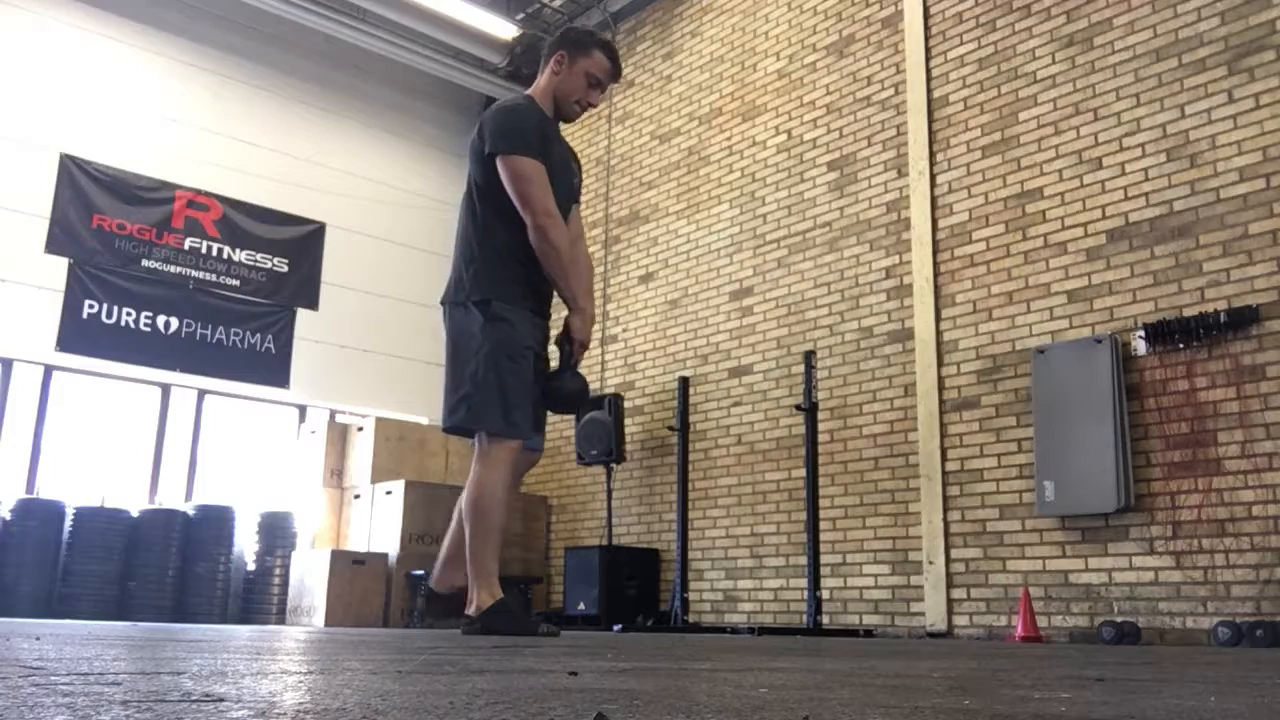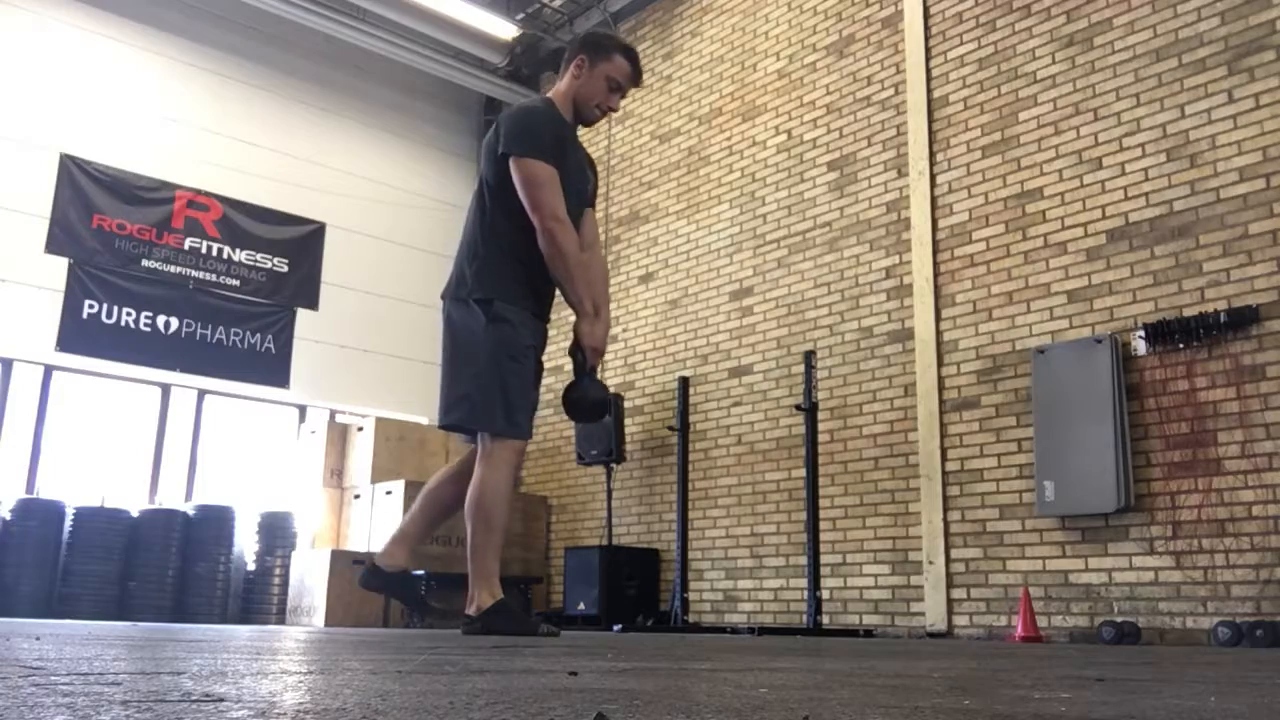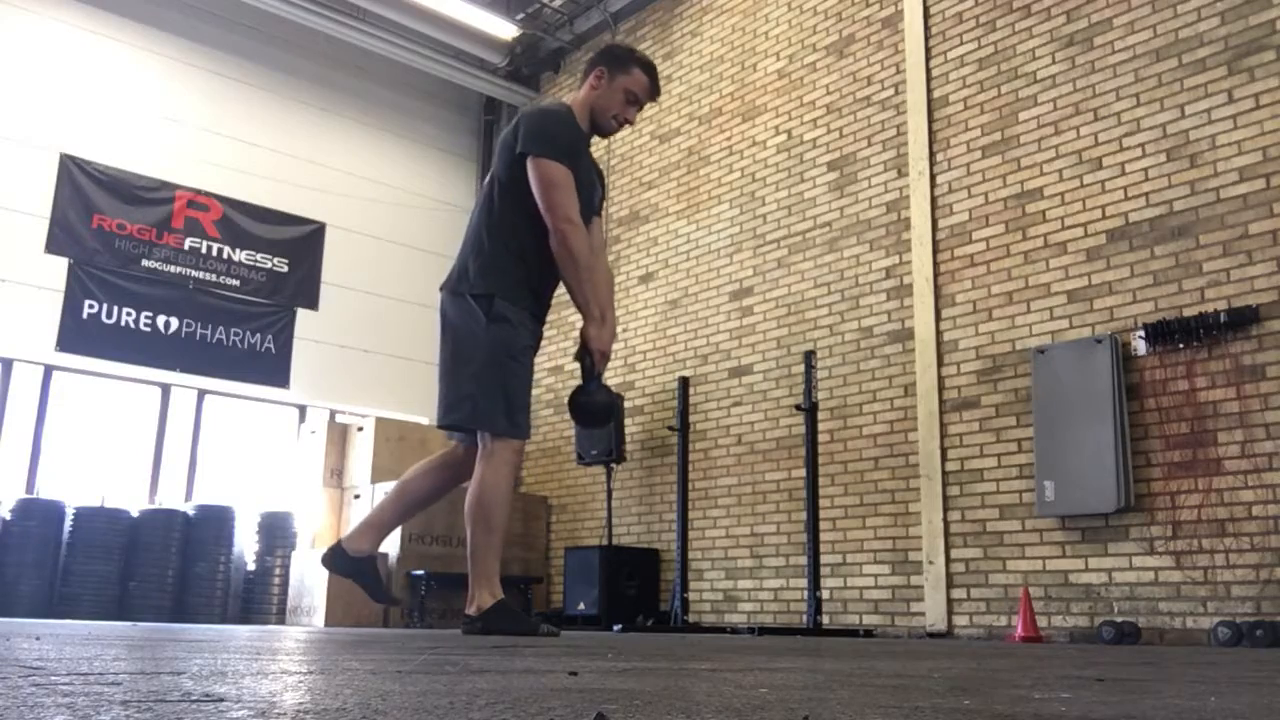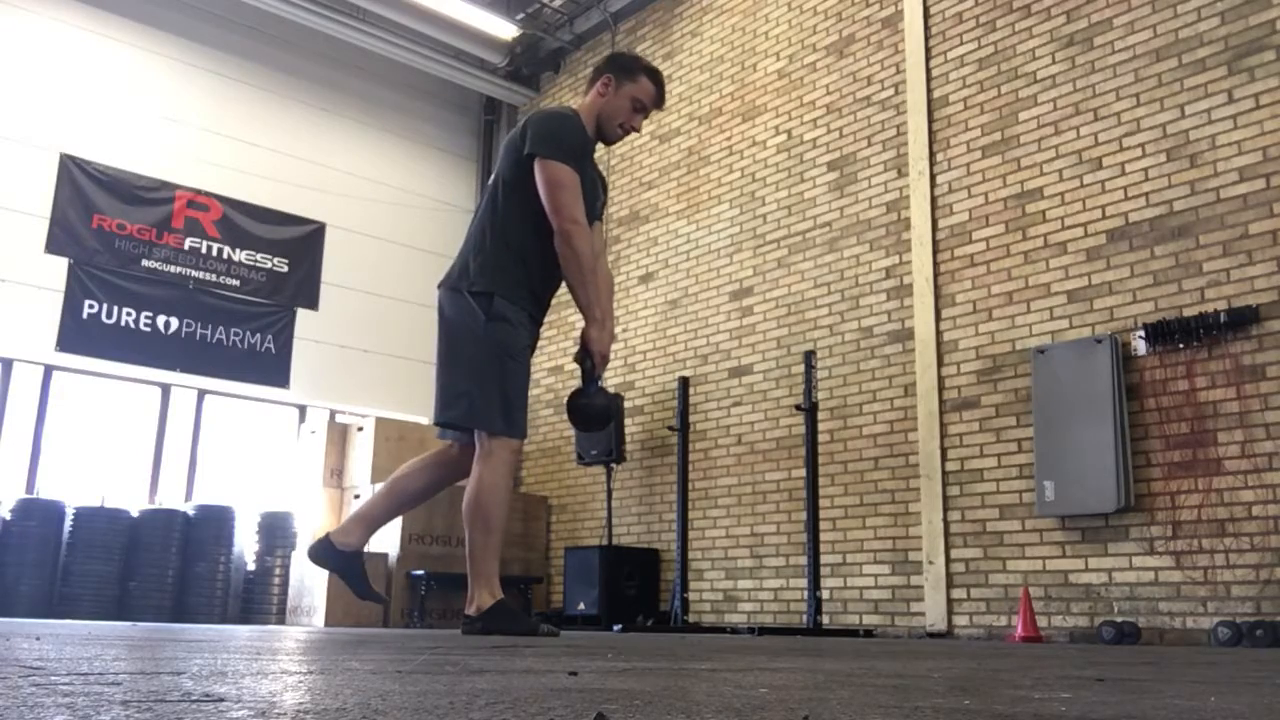
dt=0.3s
person 1, frame 1
left shoulder: (559, 150)
right shoulder: (512, 120)
left elbow: (574, 240)
right elbow: (541, 224)
left wrist: (584, 313)
right wrist: (578, 311)
left hip: (519, 311)
right hip: (493, 305)
left knee: (516, 450)
right knee: (503, 446)
left ankle: (449, 583)
right ankle: (485, 602)
person 1, frame 2
left shoulder: (580, 160)
right shoulder: (530, 123)
left elbow: (589, 249)
right elbow: (550, 228)
left wrist: (602, 321)
right wrist: (584, 316)
left hip: (518, 313)
right hip: (492, 303)
left knee: (491, 449)
right knee: (503, 446)
left ankle: (393, 559)
right ankle: (484, 602)
person 1, frame 3
left shoulder: (589, 170)
right shoulder: (547, 125)
left elbow: (595, 257)
right elbow: (562, 230)
left wrist: (606, 327)
right wrist: (592, 321)
left hip: (507, 309)
right hip: (490, 300)
left knee: (475, 449)
right knee: (502, 445)
left ankle: (357, 545)
right ankle: (485, 603)
person 1, frame 4
left shoulder: (591, 174)
right shoulder: (554, 128)
left elbow: (595, 261)
right elbow: (568, 232)
left wrist: (605, 329)
right wrist: (594, 324)
left hip: (502, 309)
right hip: (488, 299)
left knee: (471, 448)
right knee: (499, 444)
left ankle: (345, 540)
right ankle: (484, 603)
